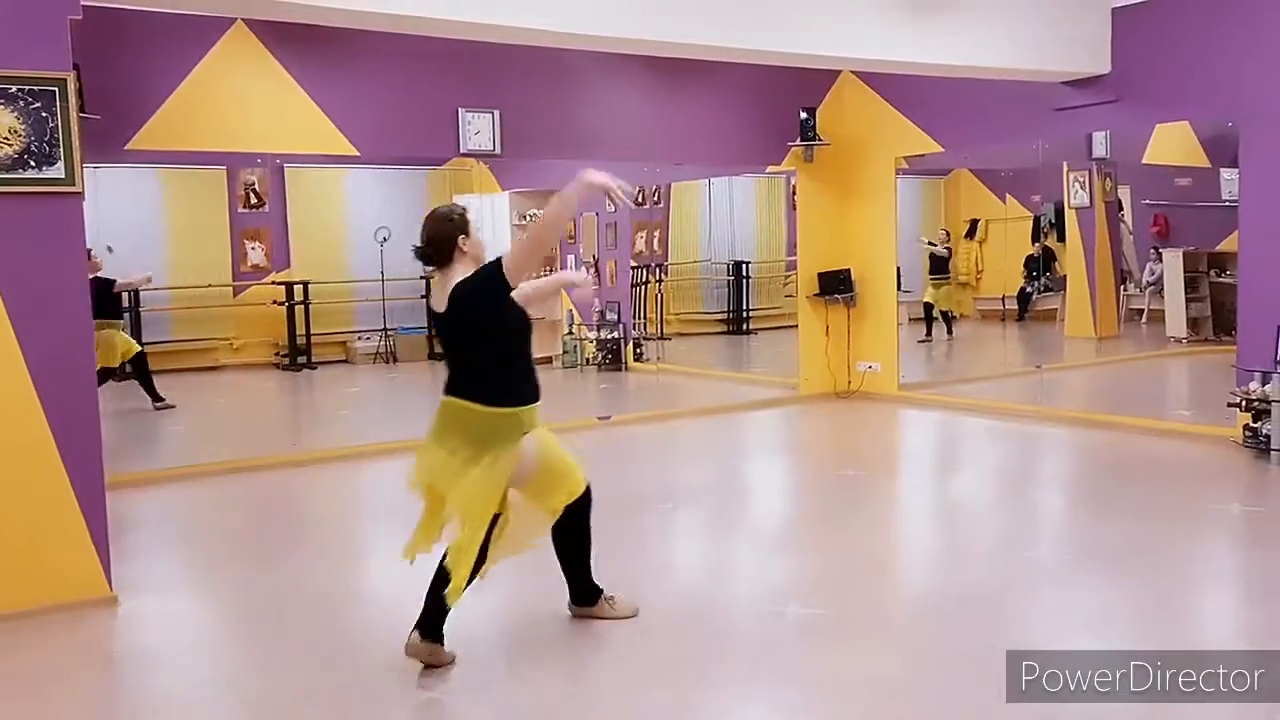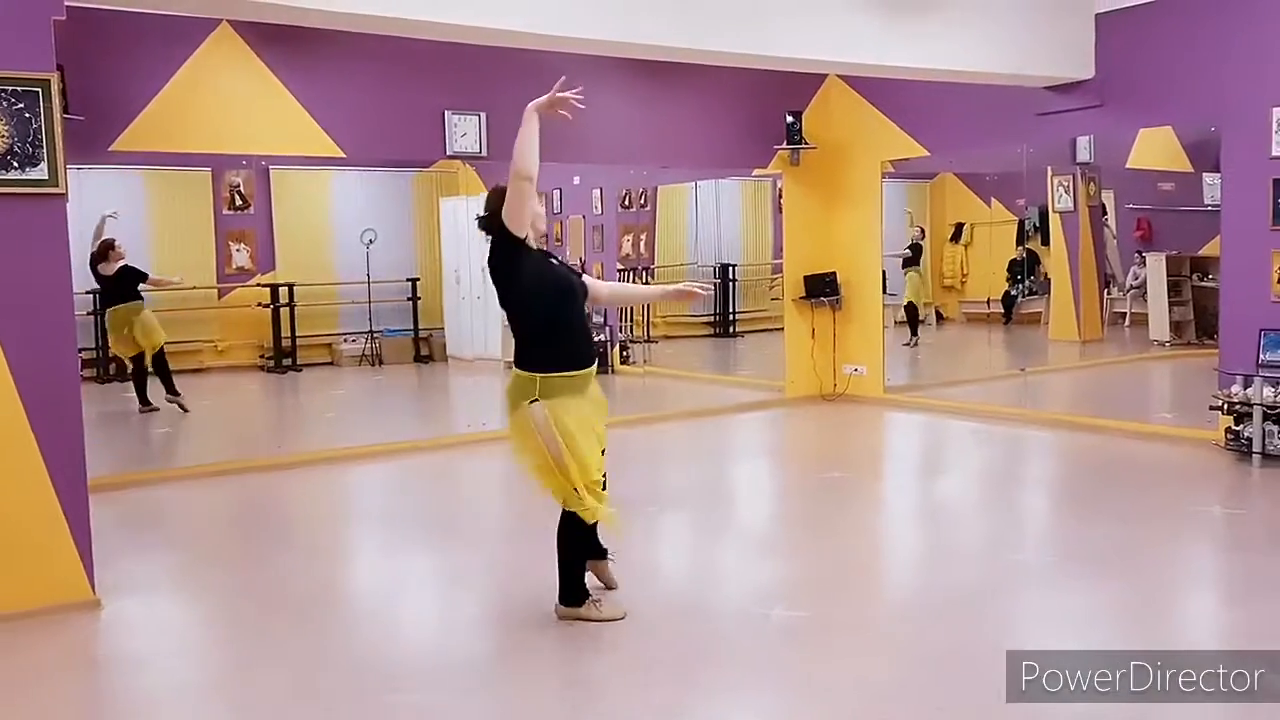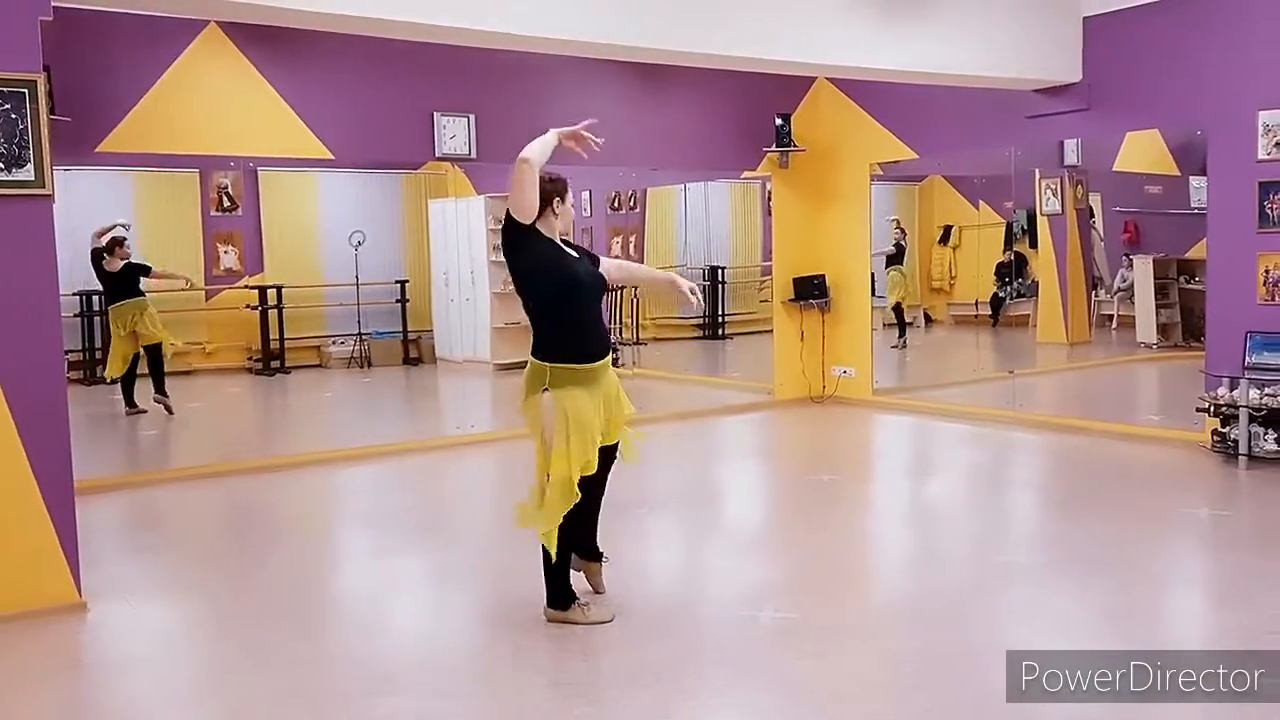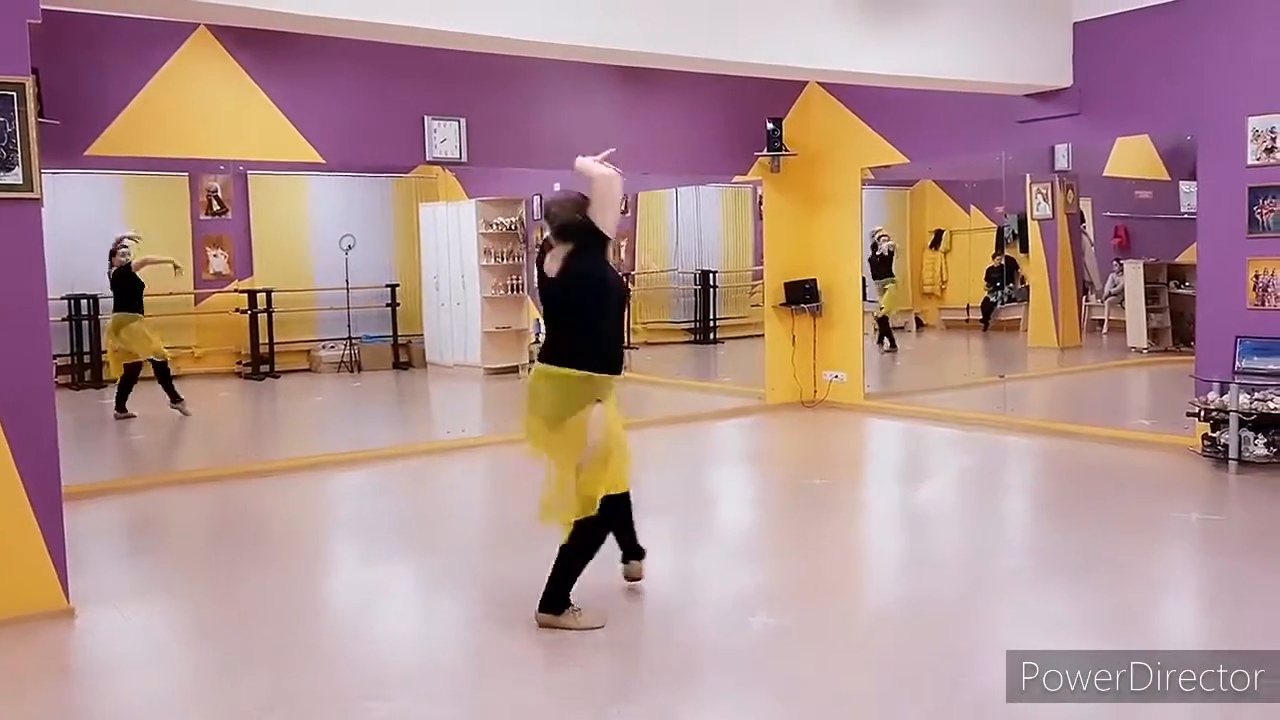
dt=0.4s
person 1, frame 1
left shoulder: (447, 297)
right shoulder: (477, 290)
left elbow: (517, 299)
right elbow: (539, 237)
left wrist: (565, 279)
right wrist: (584, 182)
left hip: (462, 426)
right hip: (502, 432)
left knee: (479, 530)
right knee: (572, 495)
left ankle: (428, 633)
right ankle: (585, 597)
person 1, frame 2
left shoulder: (546, 263)
right shoulder: (507, 259)
left elbow: (605, 292)
right elbow: (522, 179)
left wrist: (669, 291)
right wrist: (534, 112)
left hip: (574, 388)
right hip: (546, 396)
left knee: (585, 480)
right knee: (582, 489)
left ankle: (590, 553)
right ankle: (573, 598)
person 1, frame 3
left shoulder: (572, 252)
right shoulder: (524, 244)
left elbow: (617, 269)
right elbow: (525, 165)
left wrist: (670, 277)
right wrist: (559, 136)
left hip: (597, 376)
right hip: (560, 386)
left knee: (599, 466)
right knee: (566, 488)
left ankle: (587, 551)
right ankle: (560, 602)
person 1, frame 4
left shoulder: (550, 257)
right shoulder: (588, 256)
left elbow: (562, 234)
right elbow: (609, 182)
right wrist: (588, 166)
left hip: (556, 386)
right hip: (583, 394)
left knee: (610, 474)
right knee: (597, 496)
left ankle: (631, 553)
right ankle: (553, 606)
person 2, frame 1
left shoulder: (92, 281)
right shoulder: (96, 283)
right elbow: (127, 285)
right wrist: (144, 278)
left hip: (109, 330)
right hip: (104, 330)
left knee: (139, 358)
right knee: (108, 371)
left ankle: (157, 399)
person 2, frame 2
left shoulder: (96, 267)
right shoulder: (127, 271)
left elbow: (96, 241)
right elbow: (156, 282)
left wrist: (102, 220)
right wrist: (175, 281)
left hip: (114, 317)
right hip: (135, 313)
left knee: (137, 360)
right knee: (156, 354)
left ankle: (144, 402)
right ankle: (172, 393)
person 2, frame 3
left shoulder: (99, 264)
right shoulder: (130, 267)
left elbow: (95, 237)
right elbow: (161, 274)
left wrist: (114, 225)
right wrist: (185, 276)
left hip: (117, 314)
right hip: (139, 309)
left knee: (128, 358)
right knee: (154, 351)
left ankle: (130, 404)
right ankle: (161, 392)
person 2, frame 4
left shoulder: (115, 272)
right shoulder: (122, 270)
left elbow: (114, 246)
right elbow: (144, 260)
left wrist: (123, 238)
right wrist: (172, 260)
left hip: (120, 324)
right hip: (129, 323)
left knee: (132, 368)
right knee: (159, 358)
left ankle: (120, 408)
right ankle: (175, 399)
